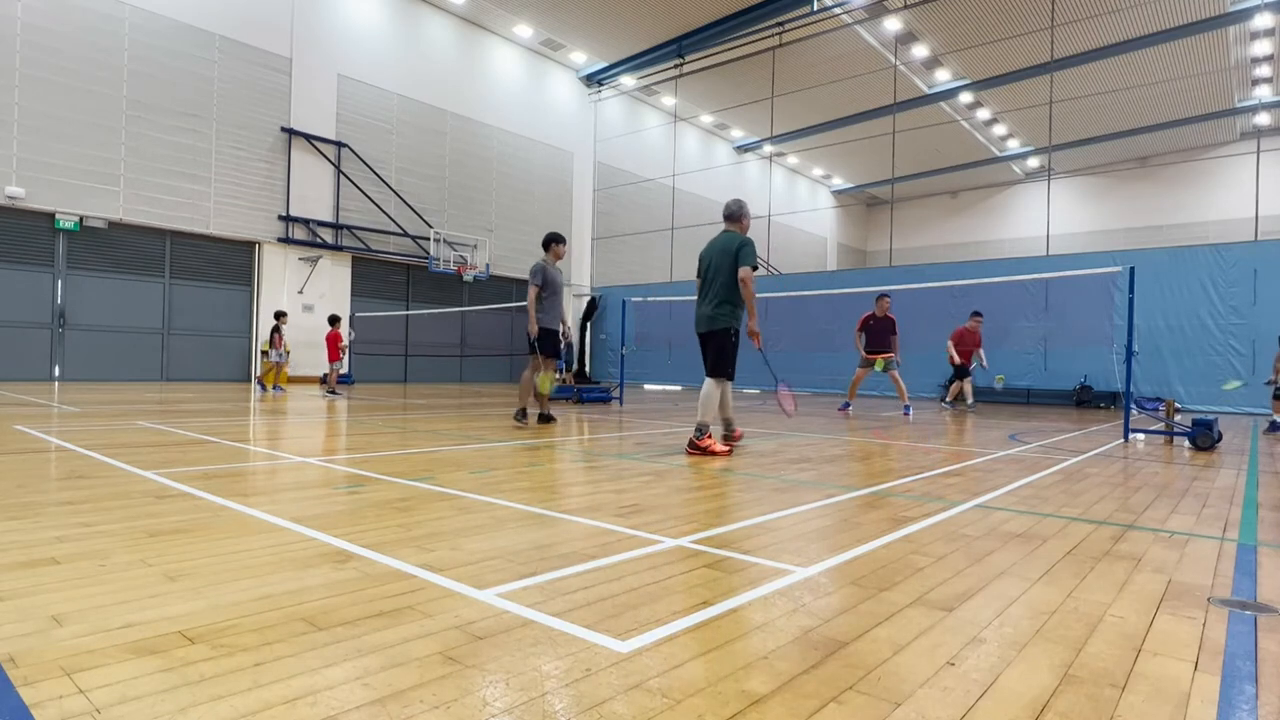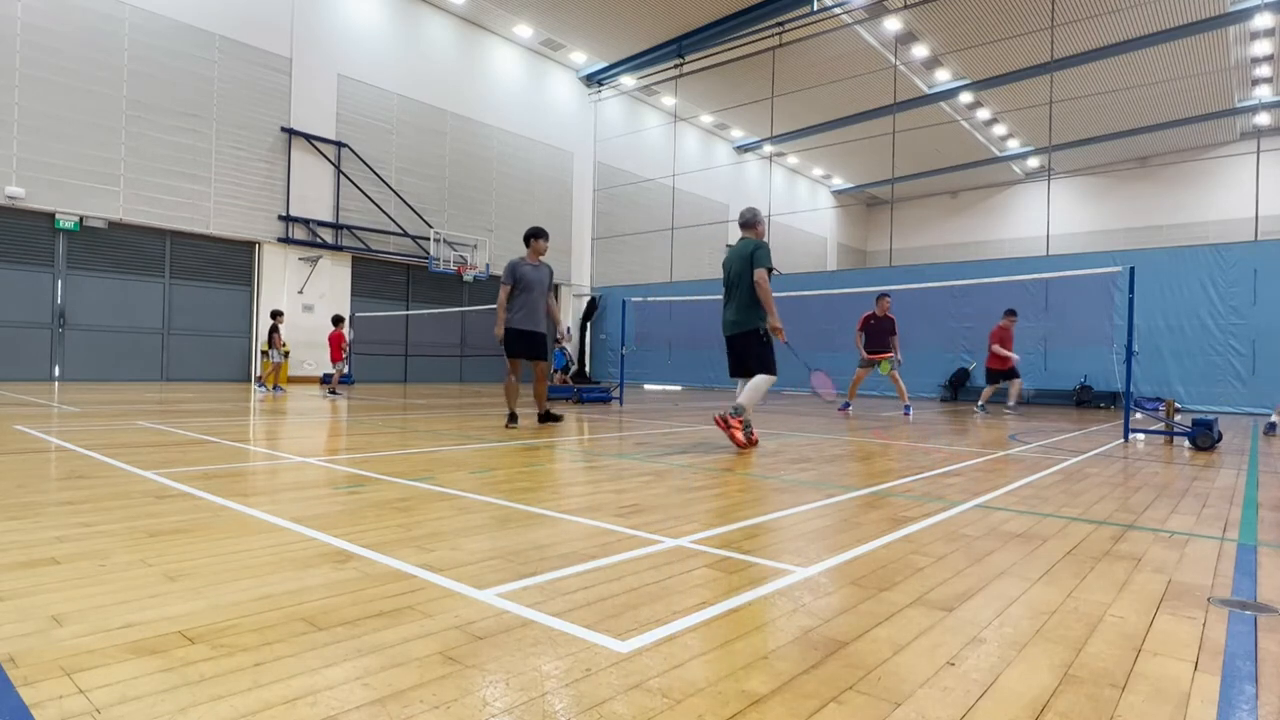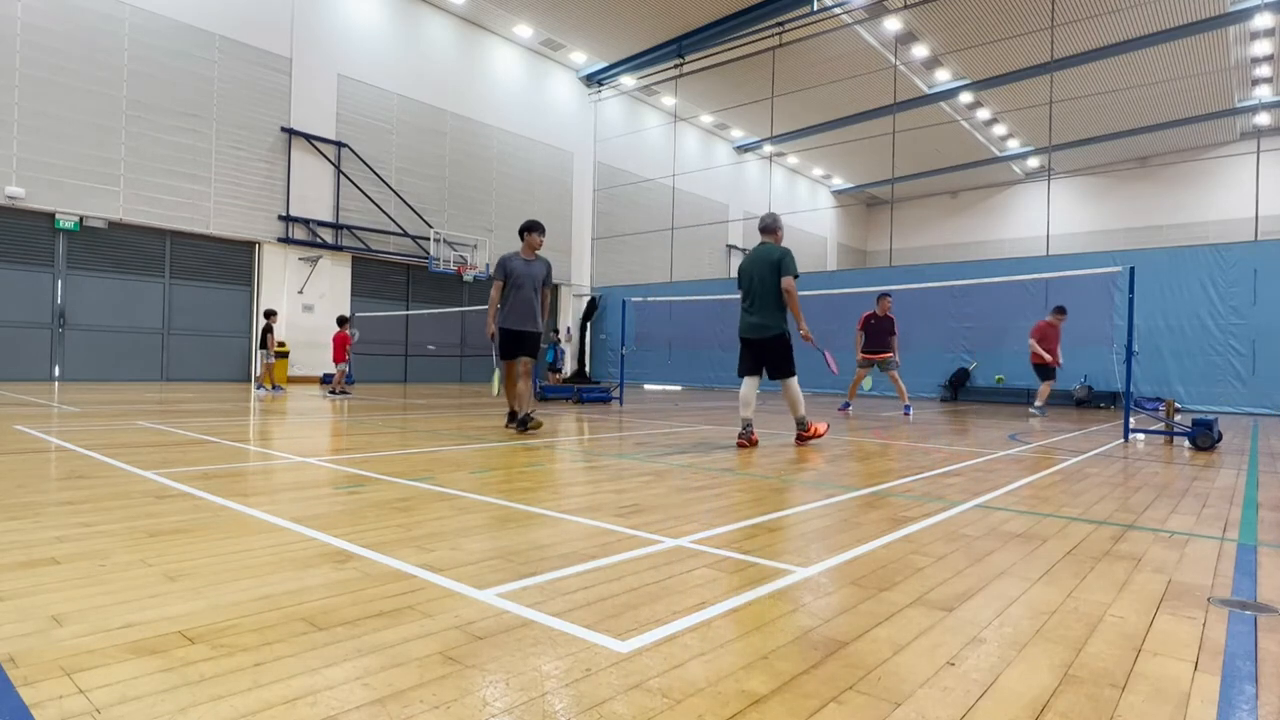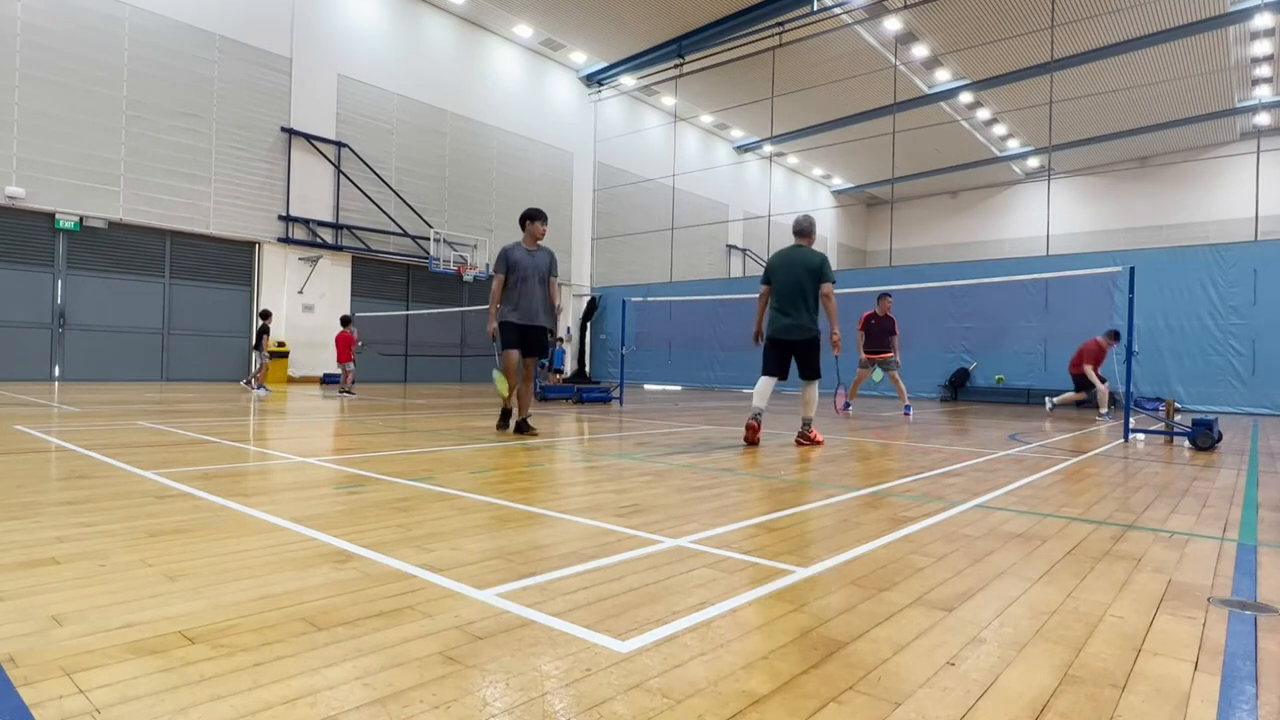
dt=0.4s
person 1, frame 1
left shoulder: (709, 246)
right shoulder: (744, 243)
right elbow: (745, 278)
right wrist: (753, 319)
left hip: (704, 321)
right hip: (724, 321)
left knee: (723, 376)
right knee: (717, 377)
left ankle: (729, 428)
right ankle: (700, 437)
person 1, frame 2
left shoulder: (731, 254)
right shoulder: (759, 246)
right elbow: (760, 279)
right wrist: (773, 316)
left hip: (730, 324)
right hip: (751, 324)
left knee: (743, 377)
right knee: (766, 374)
left ankle: (745, 430)
right ankle: (732, 415)
person 1, frame 3
left shoulder: (747, 259)
right shoulder: (783, 254)
right elbow: (788, 288)
right wrist: (801, 323)
left hip: (747, 330)
right hip: (775, 329)
left knee: (749, 379)
right knee: (788, 378)
left ankle: (746, 431)
right ankle: (804, 429)
person 1, frame 4
left shoulder: (776, 258)
right shoulder: (818, 260)
left elbow: (764, 294)
right elbow: (827, 294)
left wrist: (758, 325)
right wrist: (834, 328)
left hip: (776, 330)
right hip: (805, 331)
left knee: (768, 377)
right knee: (810, 380)
left ankle: (754, 418)
right ankle: (806, 431)
person 2, frame 1
left shoulder: (557, 271)
right shoulder: (540, 267)
right elbow: (531, 296)
left wrist: (565, 325)
right wrist: (532, 322)
left hip: (553, 328)
right hip: (540, 326)
left knee: (548, 370)
right knee: (535, 367)
left ankle: (544, 412)
right ankle: (521, 410)
person 2, frame 2
left shoulder: (547, 270)
right shoulder: (515, 265)
left elbow: (550, 300)
right elbow: (503, 296)
left wrist: (558, 325)
right wrist: (499, 324)
left hip: (538, 329)
right hip: (515, 327)
left knee: (542, 371)
right knee: (513, 371)
left ankle: (543, 412)
right ankle: (512, 414)
person 2, frame 3
left shoulder: (545, 265)
right shoulder: (506, 261)
right elbow: (495, 292)
left wrist: (544, 323)
right wrist: (490, 321)
left hip: (532, 328)
right hip: (507, 326)
left knee: (526, 370)
right knee: (510, 372)
left ankle: (524, 417)
right ankle: (512, 411)
person 2, frame 4
left shoulder: (549, 256)
right shoulder: (507, 251)
left elbow: (553, 287)
right elbow: (498, 286)
left wrist: (557, 311)
right wrist: (492, 316)
left hip: (535, 321)
right hip: (510, 318)
left knee: (527, 372)
right knee: (511, 365)
left ankle: (522, 420)
right ankle: (506, 408)
